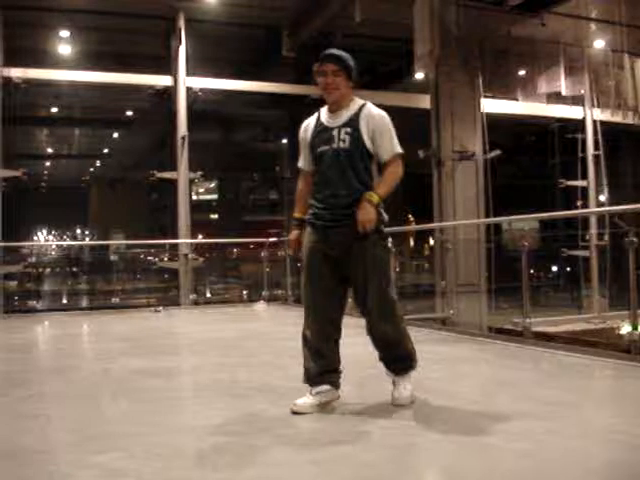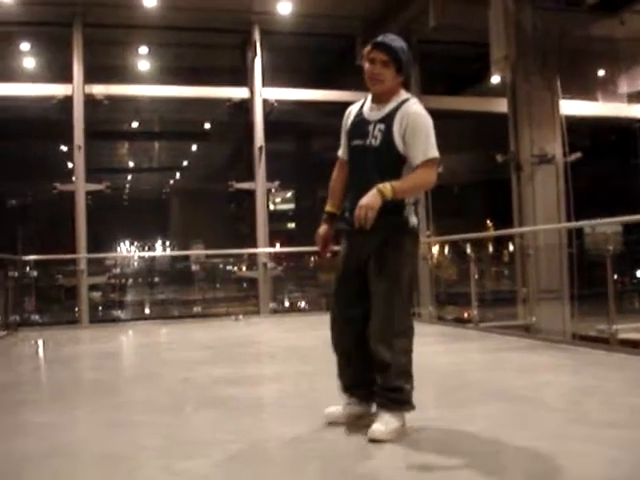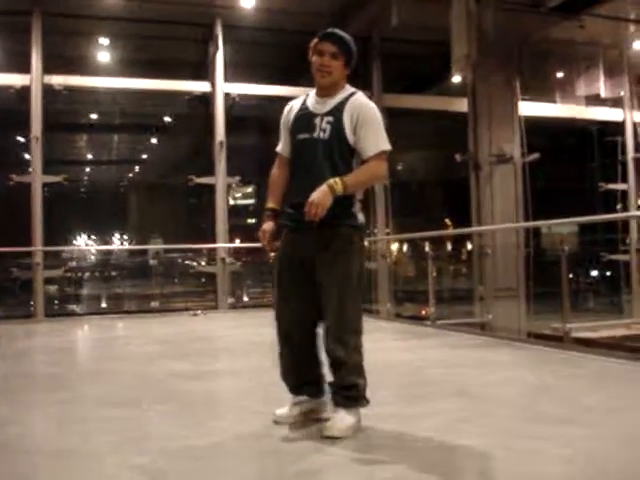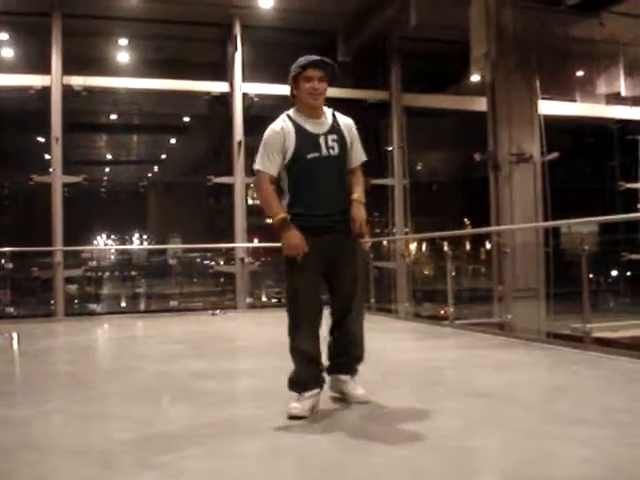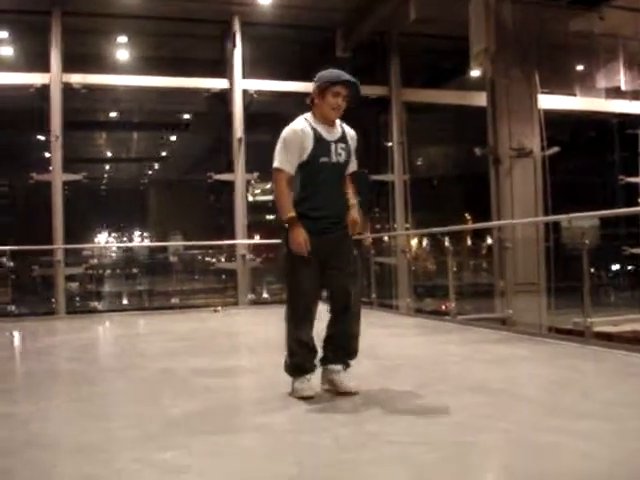
dt=1s
person 1, frame 1
left shoulder: (372, 117)
right shoulder: (309, 126)
left elbow: (394, 166)
left wrist: (371, 200)
right wrist: (298, 222)
left hip: (362, 226)
right hip: (320, 228)
left knee: (377, 303)
right knee: (318, 310)
left ankle: (401, 370)
right ankle: (323, 383)
person 1, frame 2
left shoulder: (412, 115)
right shoulder: (353, 114)
left elbow: (428, 174)
left wrist: (382, 191)
right wrist: (330, 217)
left hip: (394, 231)
right hip: (354, 230)
left knee: (389, 321)
right knee: (345, 315)
left ankle: (393, 405)
right ankle: (360, 395)
person 1, frame 3
left shoulder: (360, 108)
right shoulder: (294, 109)
left elbow: (378, 167)
left wrist: (333, 186)
right wrist: (271, 213)
left hip: (339, 228)
right hip: (295, 227)
left knee: (341, 319)
right knee: (292, 317)
left ankle: (348, 403)
right ankle: (308, 394)
person 1, frame 4
left shoulder: (345, 125)
right shoulder: (280, 130)
right elbow: (263, 183)
left wrist: (357, 202)
right wrist: (284, 225)
left hip: (343, 233)
right hip: (303, 235)
left knee: (348, 307)
right knee: (303, 314)
left ankle: (343, 374)
right ankle: (307, 388)
person 1, frame 5
left shoulder: (348, 135)
right shoulder: (297, 132)
right elbow: (281, 181)
left wrist: (352, 205)
right wrist: (293, 224)
left hip: (339, 232)
right hip: (304, 232)
left knee: (346, 298)
right knee: (302, 304)
left ankle: (335, 366)
right ankle: (301, 373)
